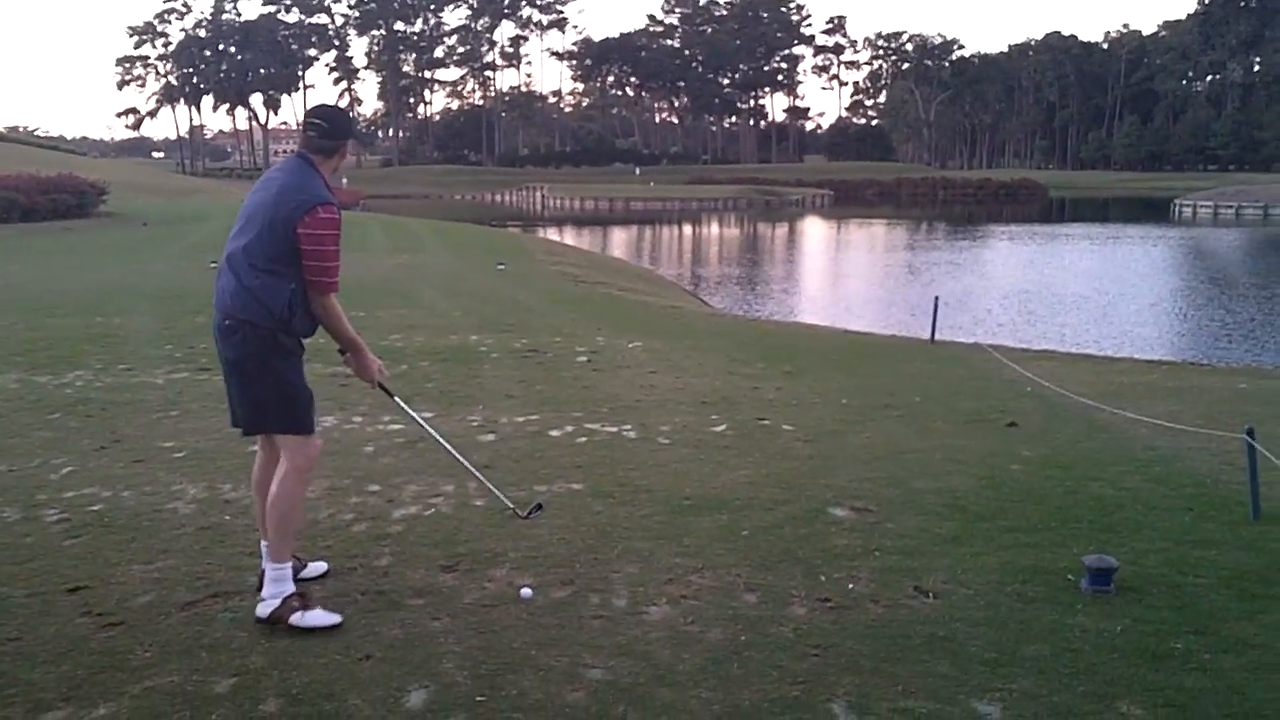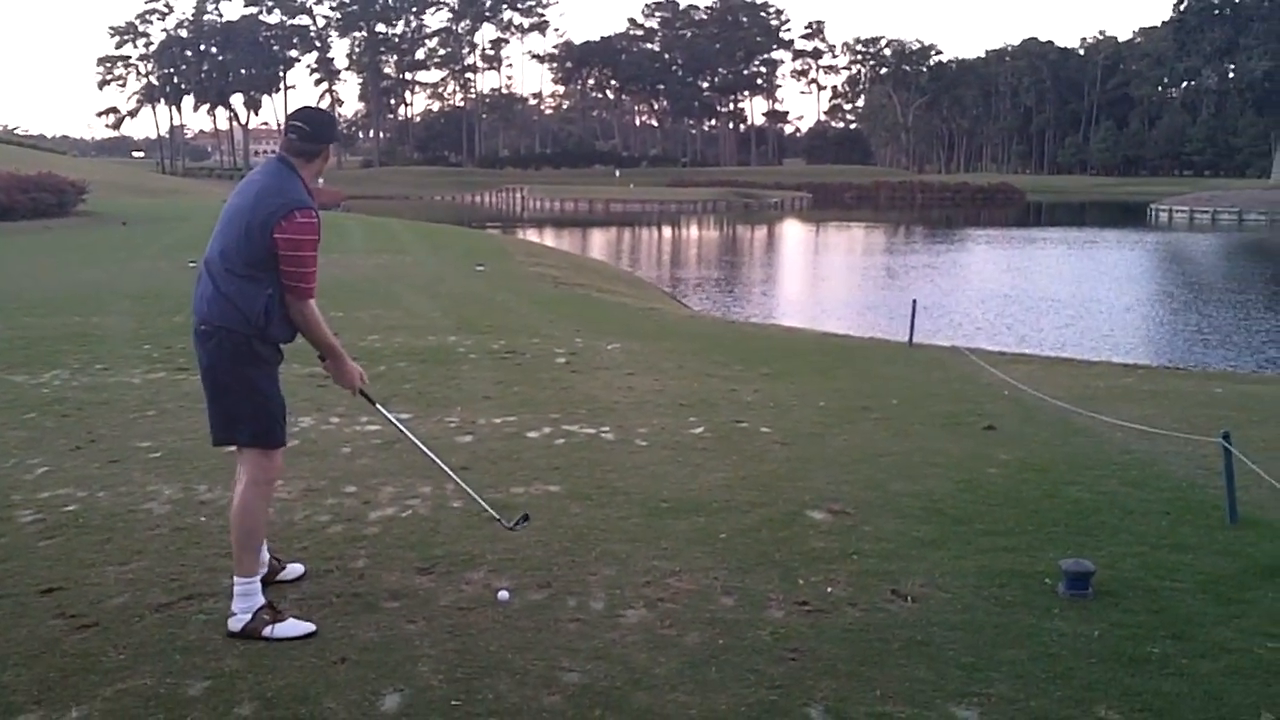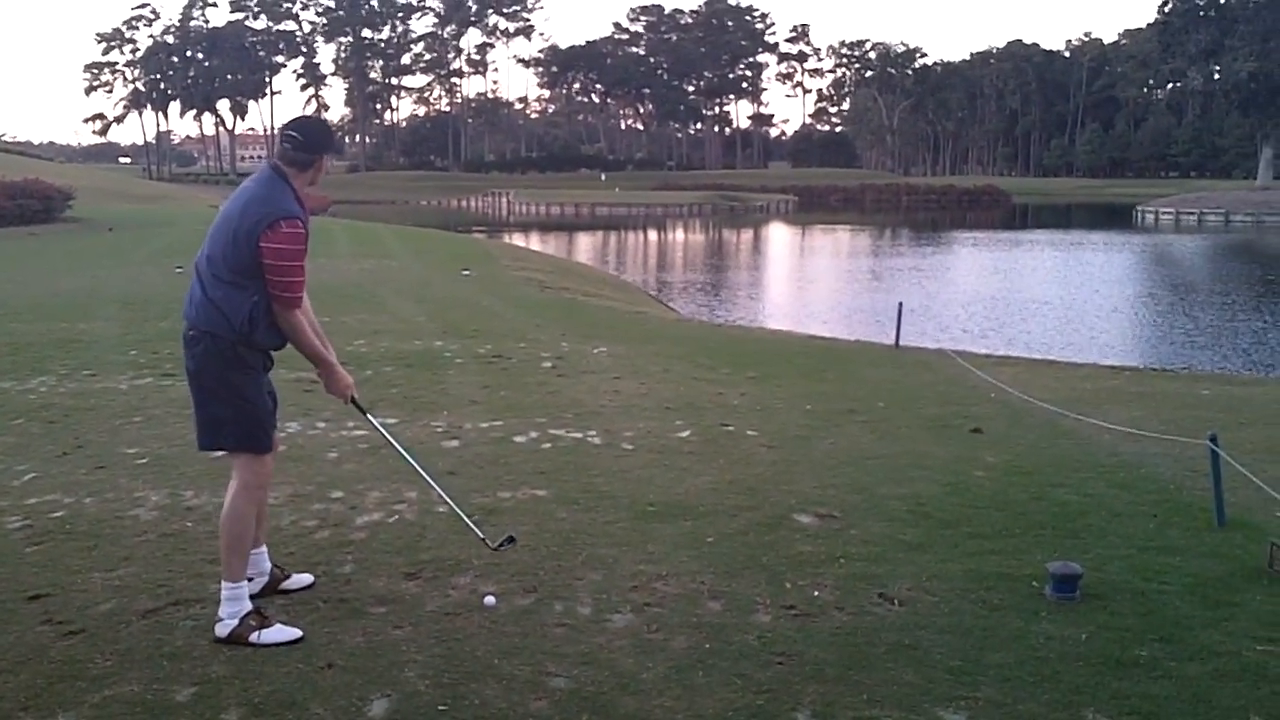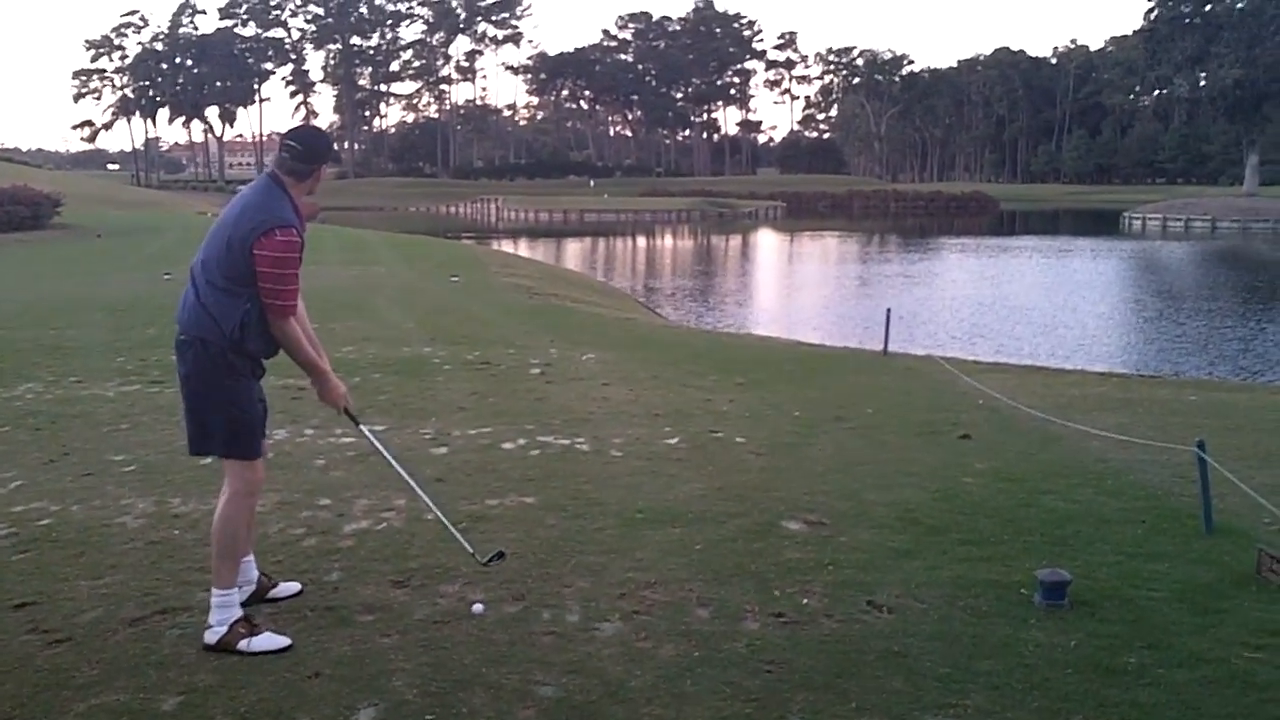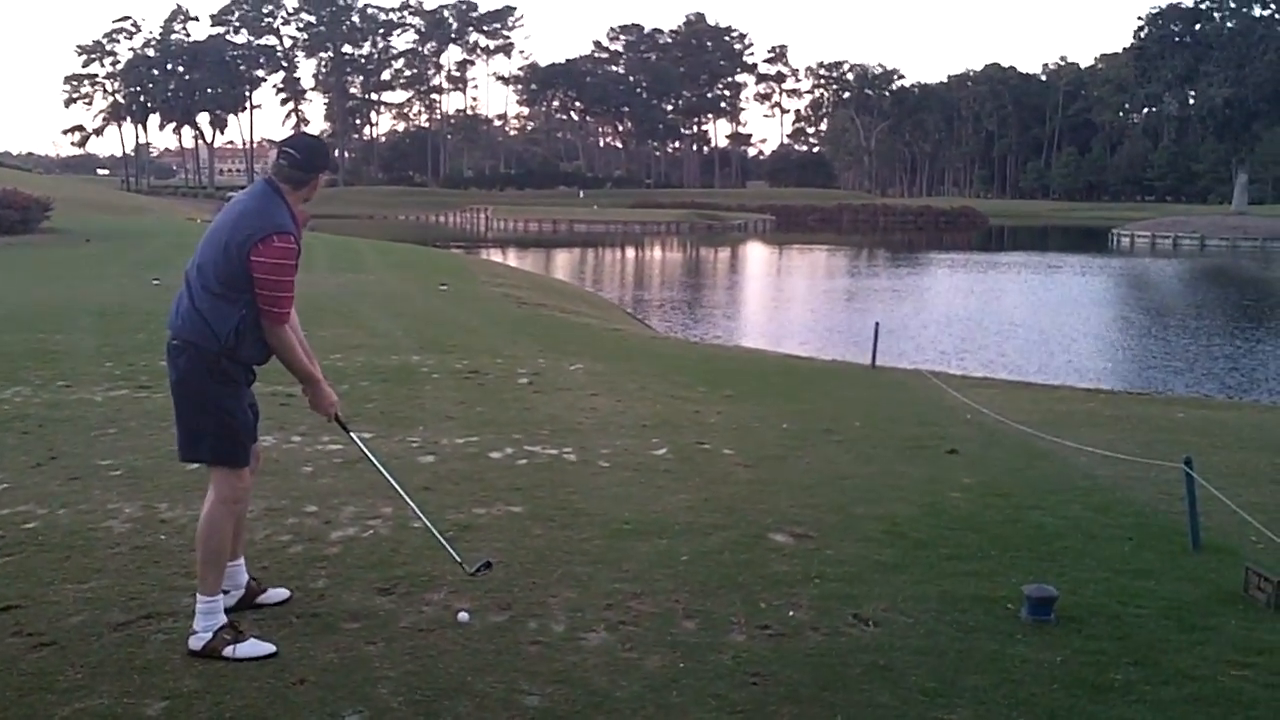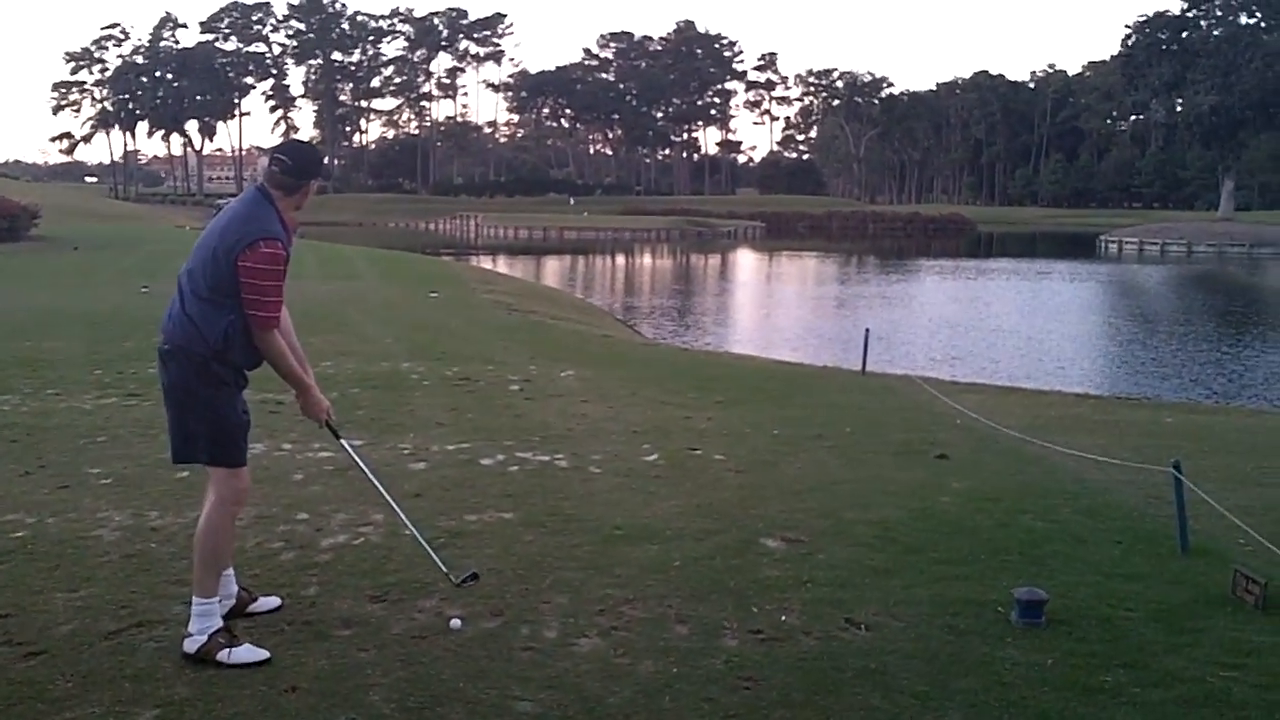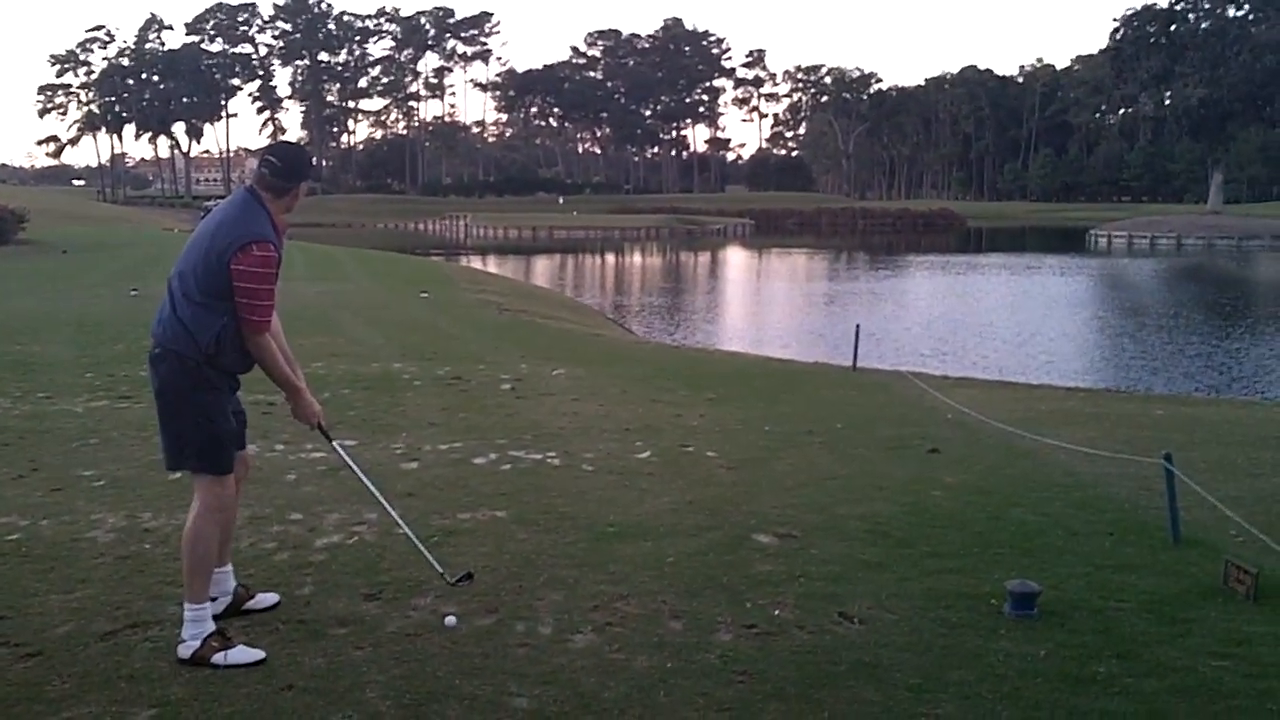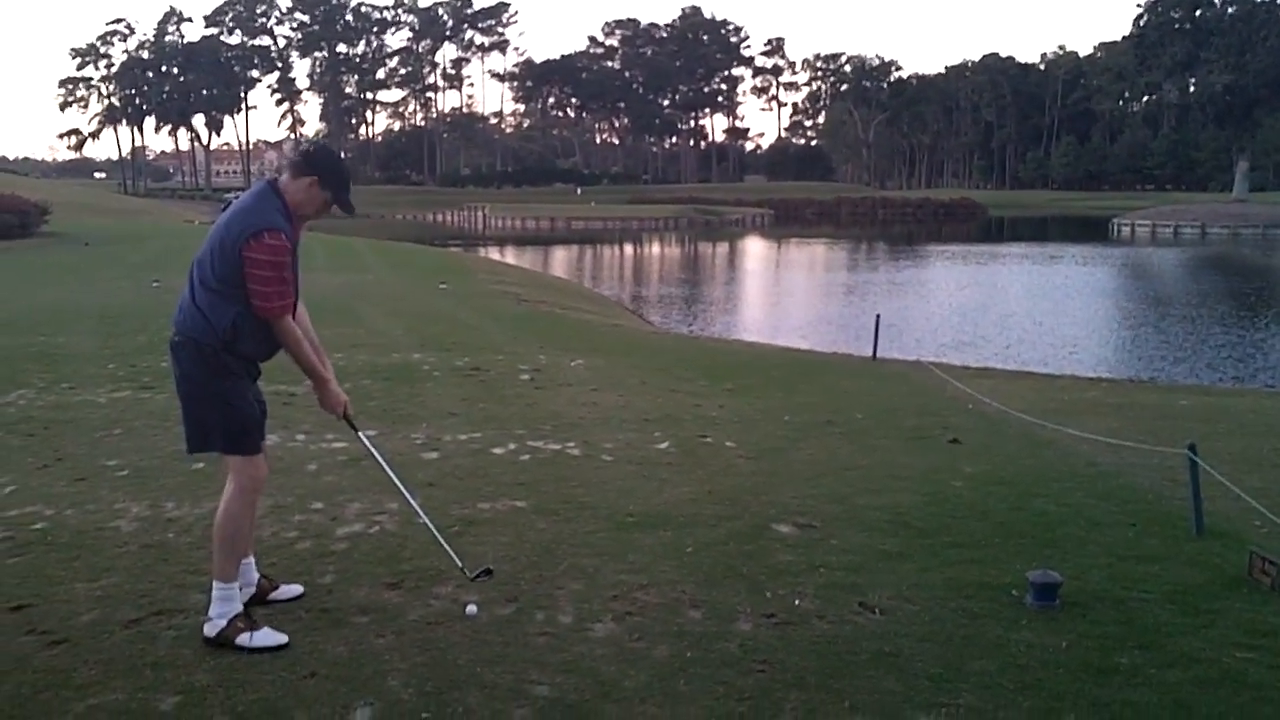
dt=0.3s
person 1, frame 1
left shoulder: (278, 178)
right shoulder: (318, 205)
right elbow: (320, 297)
left wrist: (348, 344)
right wrist: (359, 353)
left hip: (241, 323)
right hip: (263, 335)
left knee: (274, 443)
right knee: (300, 454)
left ankle: (276, 559)
right ankle: (276, 595)
person 1, frame 2
left shoulder: (261, 181)
right shoulder: (296, 209)
right elbow: (298, 303)
left wrist: (329, 346)
right wrist: (338, 359)
left hip: (223, 328)
right hip: (240, 340)
left knee: (254, 449)
right knee: (262, 465)
left ankle: (255, 560)
right ankle: (246, 607)
person 1, frame 3
left shoulder: (261, 188)
right shoulder: (283, 218)
left elbow: (292, 291)
right elbow: (287, 311)
left wrist: (327, 350)
right wrist: (329, 370)
left hip: (228, 339)
right hip: (226, 347)
left knee: (260, 454)
right knee: (252, 470)
left ankle: (257, 570)
right ankle: (234, 612)
person 1, frame 4
left shoulder: (262, 196)
right shoulder: (279, 225)
left elbow: (288, 299)
right elbow: (280, 320)
left wrist: (322, 359)
right wrist: (321, 378)
left hip: (219, 345)
right hip: (217, 353)
left knee: (248, 461)
right knee: (245, 476)
left ankle: (244, 577)
right ankle: (224, 618)
person 1, frame 5
left shoulder: (257, 202)
right shoulder: (276, 233)
left elbow: (282, 308)
right elbow: (274, 327)
left wrist: (314, 368)
right wrist: (315, 386)
left hip: (212, 352)
right hip: (209, 360)
left knee: (243, 463)
right knee: (230, 484)
left ankle: (233, 582)
right ankle: (207, 626)
person 1, frame 6
left shoulder: (251, 211)
right shoulder: (264, 239)
left elbow: (274, 311)
right elbow: (264, 332)
left wrist: (307, 374)
right wrist: (305, 391)
left hip: (205, 358)
right hip: (200, 364)
left knee: (228, 478)
right knee: (230, 486)
left ankle: (224, 593)
right ankle: (203, 628)
person 1, frame 7
left shoulder: (240, 212)
right shoulder: (255, 242)
left elbow: (265, 315)
right elbow: (256, 335)
left wrist: (297, 376)
right wrist: (297, 395)
left hip: (200, 363)
right hip: (191, 369)
left knee: (234, 470)
right knee: (214, 493)
left ankle: (221, 589)
right ankle: (196, 633)
person 1, frame 8
left shoulder: (270, 209)
right shoulder: (268, 230)
left elbow: (291, 303)
right elbow: (279, 321)
left wrist: (325, 367)
right wrist: (322, 383)
left hip: (224, 351)
right hip: (210, 356)
left knee: (250, 464)
right knee: (248, 473)
left ankle: (245, 580)
right ankle: (223, 614)
